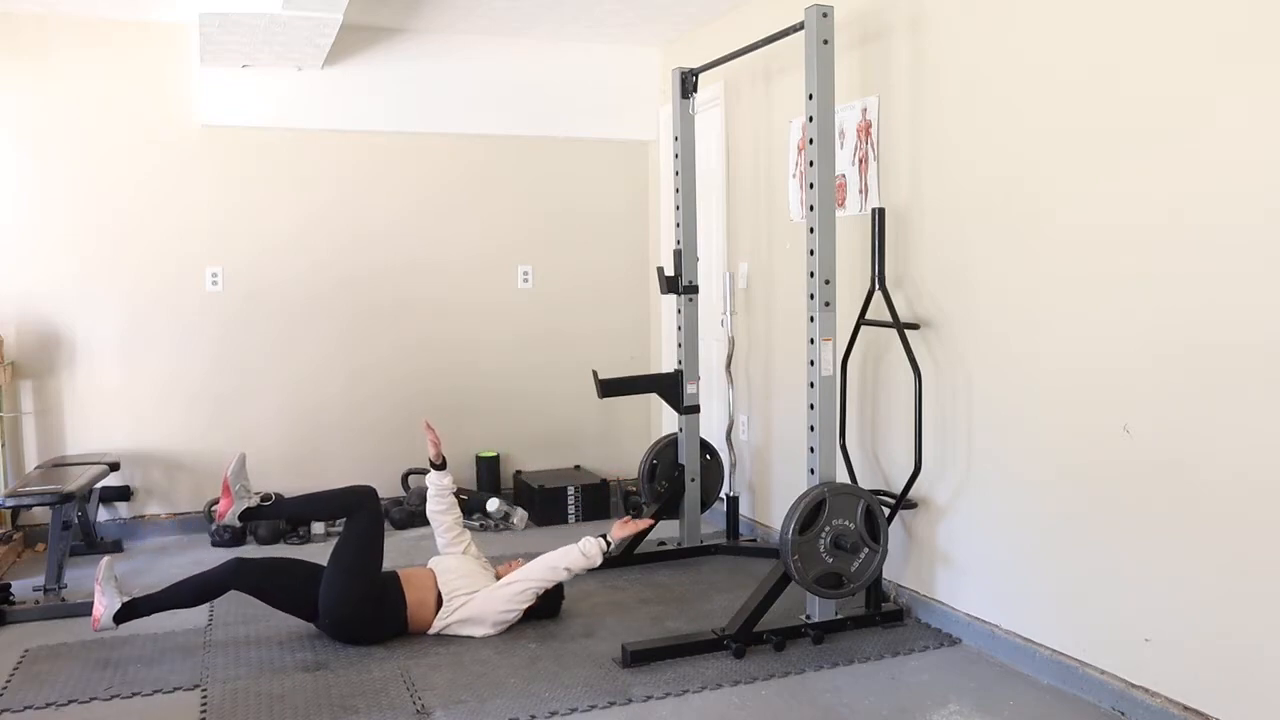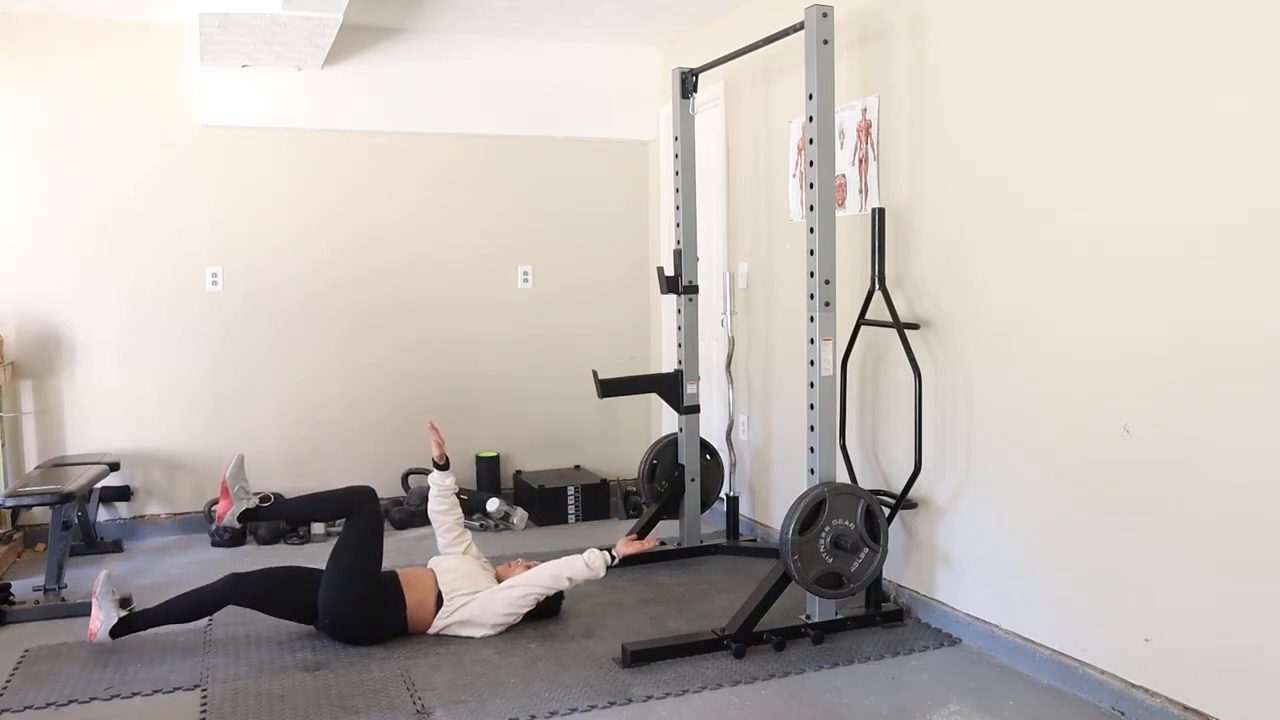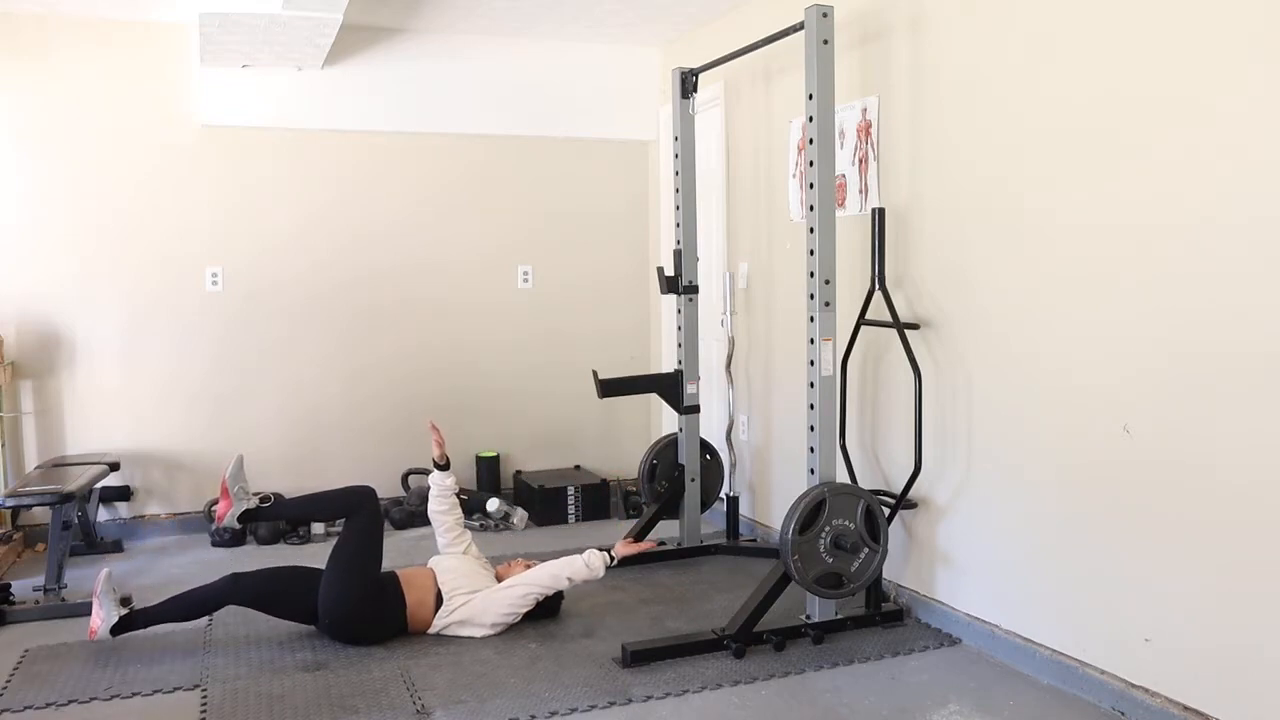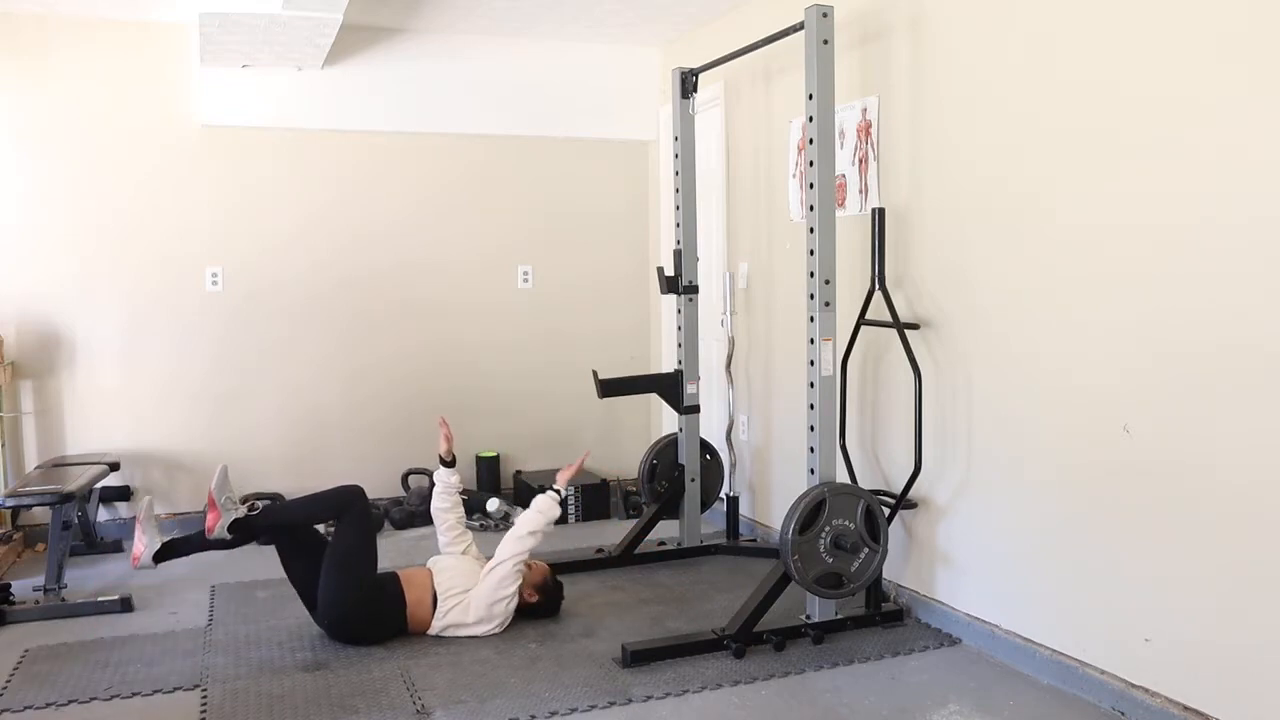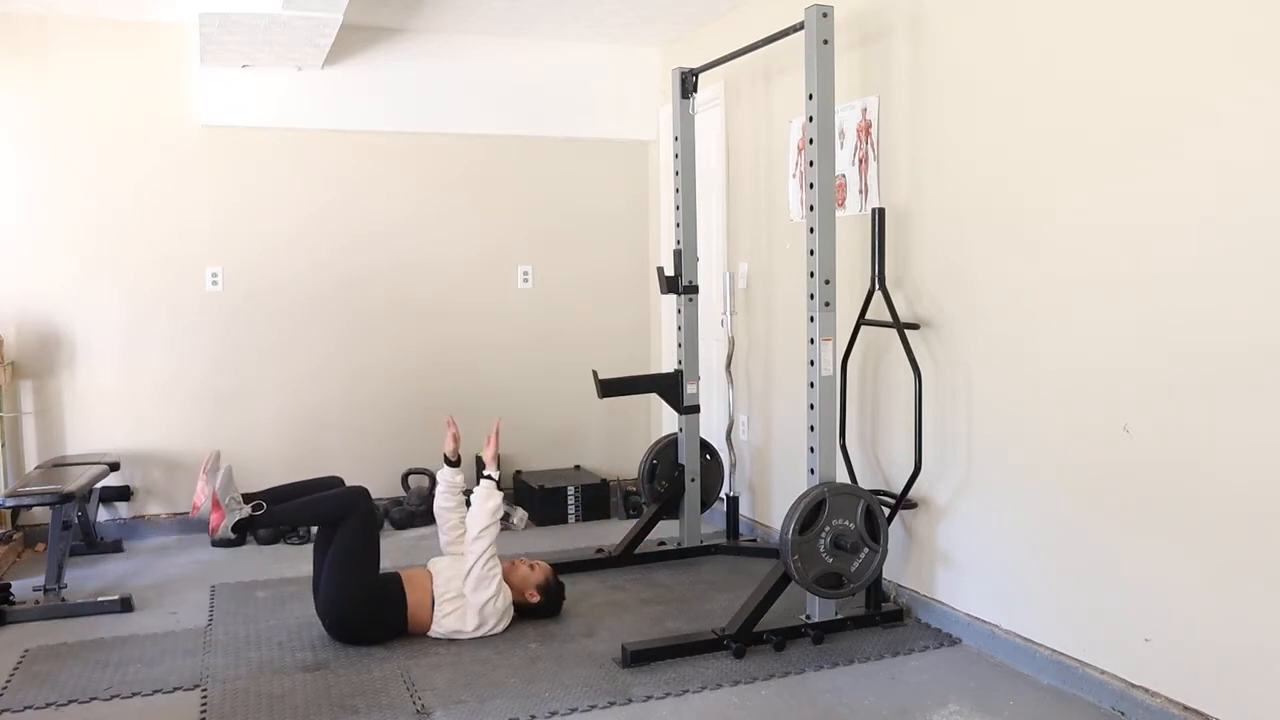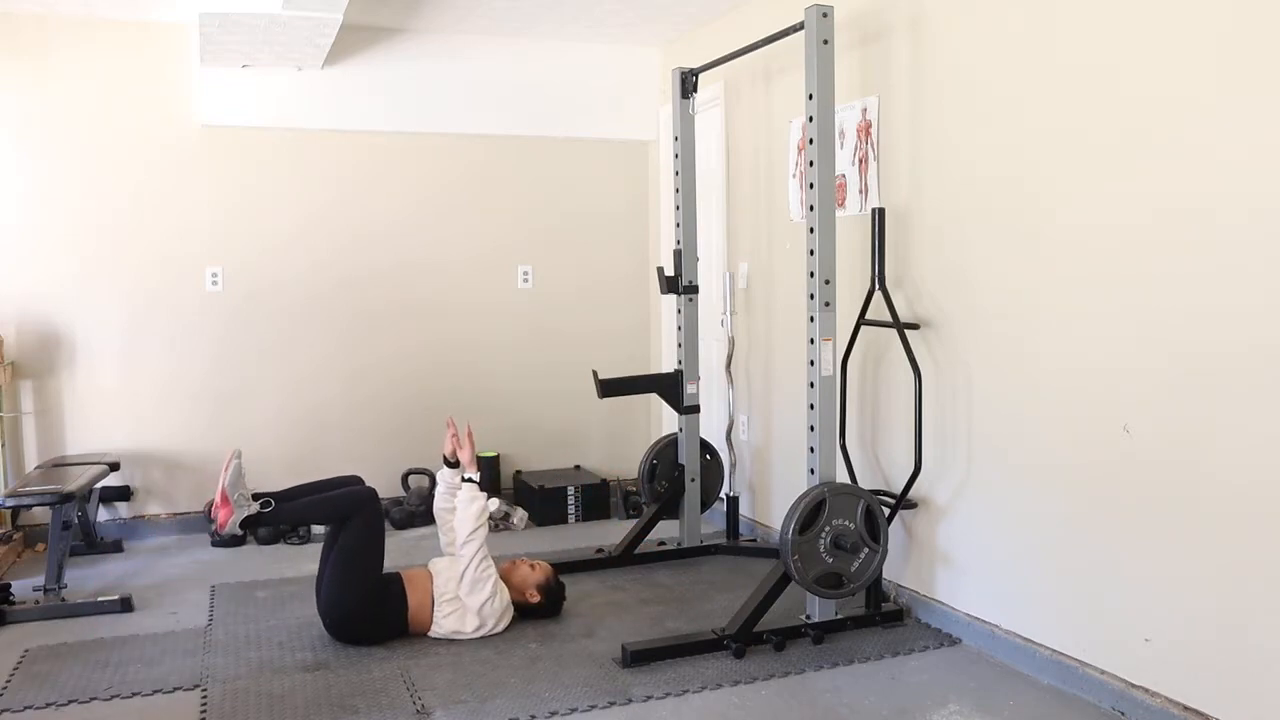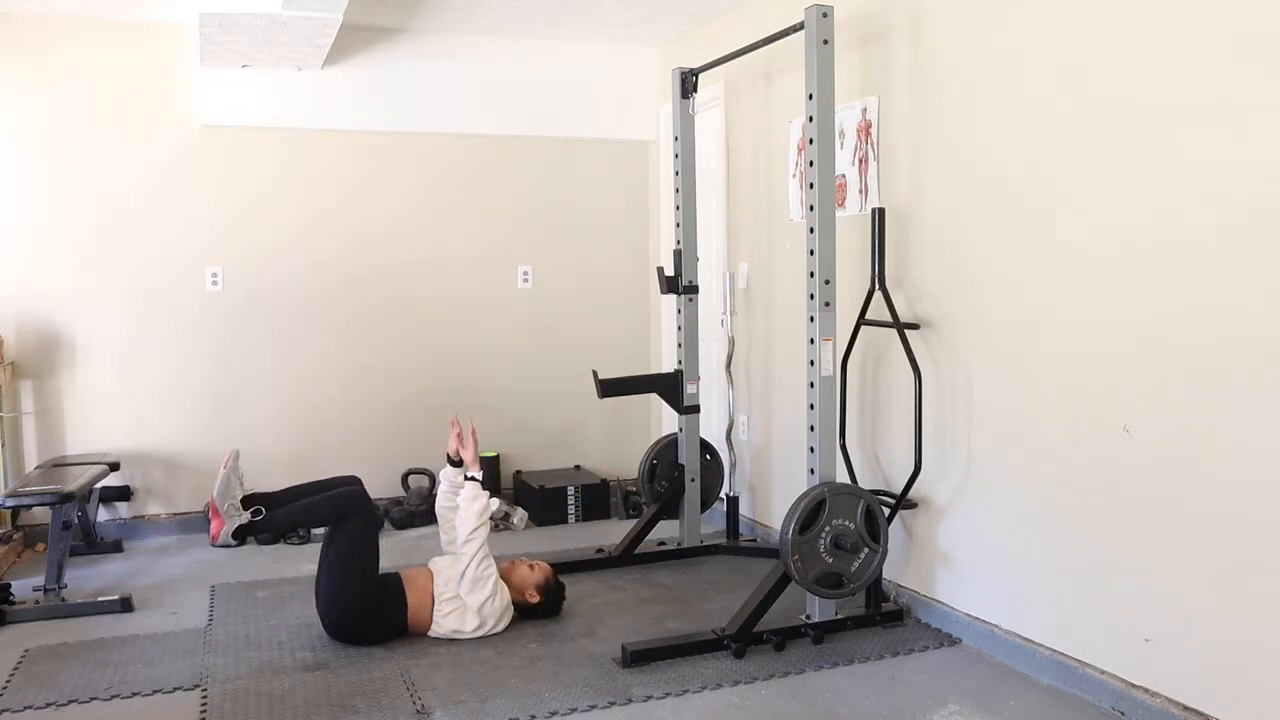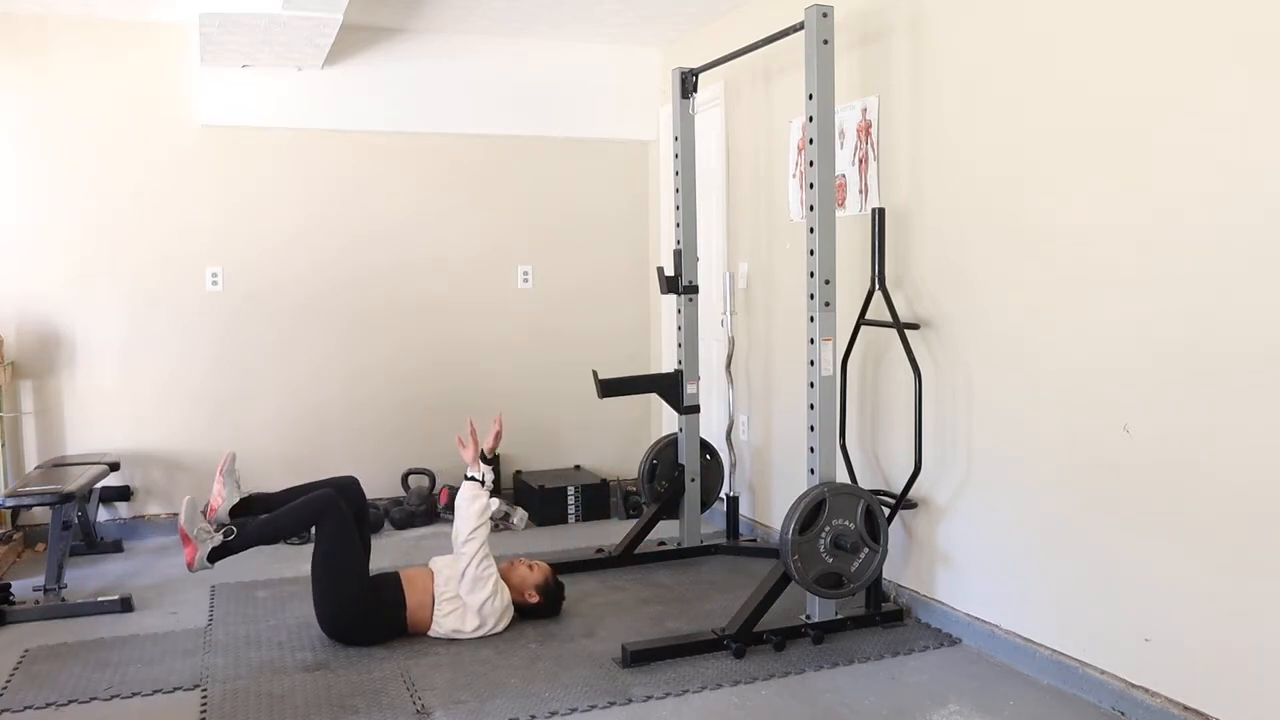
dt=0.4s
person 1, frame 1
left shoulder: (500, 606)
right shoulder: (479, 570)
left elbow: (553, 563)
right elbow: (447, 523)
left wrist: (606, 540)
right wrist: (439, 465)
left hip: (360, 615)
right hip: (350, 605)
left knee: (365, 498)
right knee: (239, 570)
left ankle: (249, 508)
right ankle: (122, 611)
person 1, frame 2
left shoulder: (501, 605)
right shoulder: (477, 568)
left elbow: (558, 574)
right elbow: (447, 521)
left wrist: (609, 555)
right wrist: (441, 465)
left hip: (358, 615)
right hip: (348, 603)
left knee: (364, 499)
right knee: (235, 585)
left ankle: (248, 509)
right ankle: (120, 624)
person 1, frame 3
left shoulder: (500, 605)
right shoulder: (476, 568)
left elbow: (554, 574)
right elbow: (447, 523)
left wrist: (607, 556)
right wrist: (441, 465)
left hip: (358, 615)
right hip: (348, 605)
left knee: (364, 499)
right knee: (236, 585)
left ankle: (248, 511)
right ankle: (120, 622)
person 1, frame 4
left shoulder: (495, 607)
right shoulder: (474, 567)
left elbow: (518, 542)
right elbow: (450, 524)
left wrist: (556, 491)
right wrist: (447, 461)
left hip: (356, 614)
right hip: (348, 605)
left knee: (353, 498)
right knee: (274, 526)
left ankle: (239, 519)
right ankle: (160, 551)
person 1, frame 5
left shoulder: (495, 606)
right shoulder: (474, 573)
left elbow: (481, 537)
right elbow: (454, 527)
left wrist: (491, 471)
right wrist: (451, 462)
left hip: (355, 614)
right hip: (350, 603)
left knee: (358, 499)
right knee: (332, 486)
left ankle: (240, 521)
right ankle: (237, 508)
person 1, frame 6
left shoulder: (493, 605)
right shoulder: (483, 579)
left elbow: (471, 542)
right elbow: (452, 529)
left wrist: (471, 473)
right wrist: (451, 464)
left hip: (355, 614)
right hip: (350, 601)
left knee: (364, 499)
right knee: (354, 486)
left ankle: (248, 516)
right ankle: (251, 504)
person 1, frame 7
left shoulder: (493, 605)
right shoulder: (483, 580)
left elbow: (473, 540)
right elbow: (453, 528)
left wrist: (473, 471)
right wrist: (454, 462)
left hip: (354, 615)
right hip: (350, 602)
left knee: (356, 501)
right knee: (350, 487)
left ankle: (241, 525)
right ankle: (246, 504)
person 1, frame 8
left shoulder: (494, 605)
right shoulder: (483, 581)
left elbow: (472, 541)
right elbow: (471, 543)
left wrist: (475, 469)
right wrist: (486, 460)
left hip: (355, 616)
right hip: (360, 598)
left knee: (327, 504)
right knee: (347, 488)
left ankle: (214, 548)
right ankle: (236, 506)
